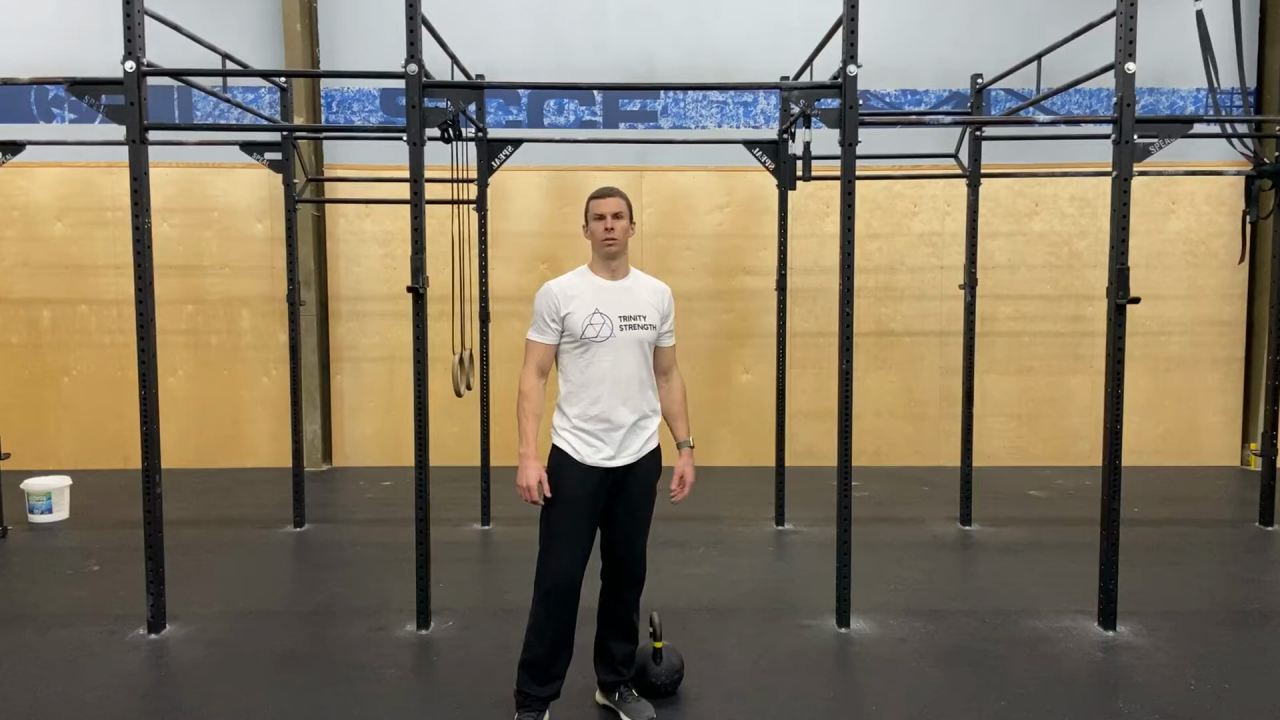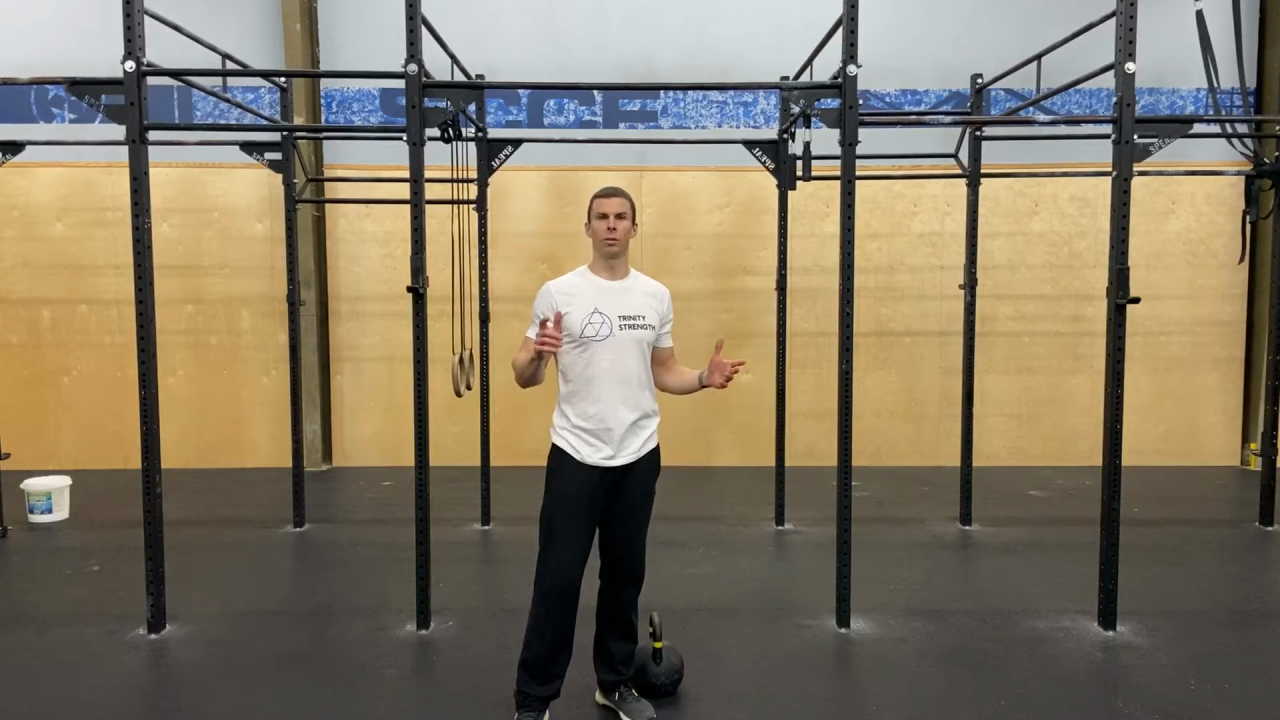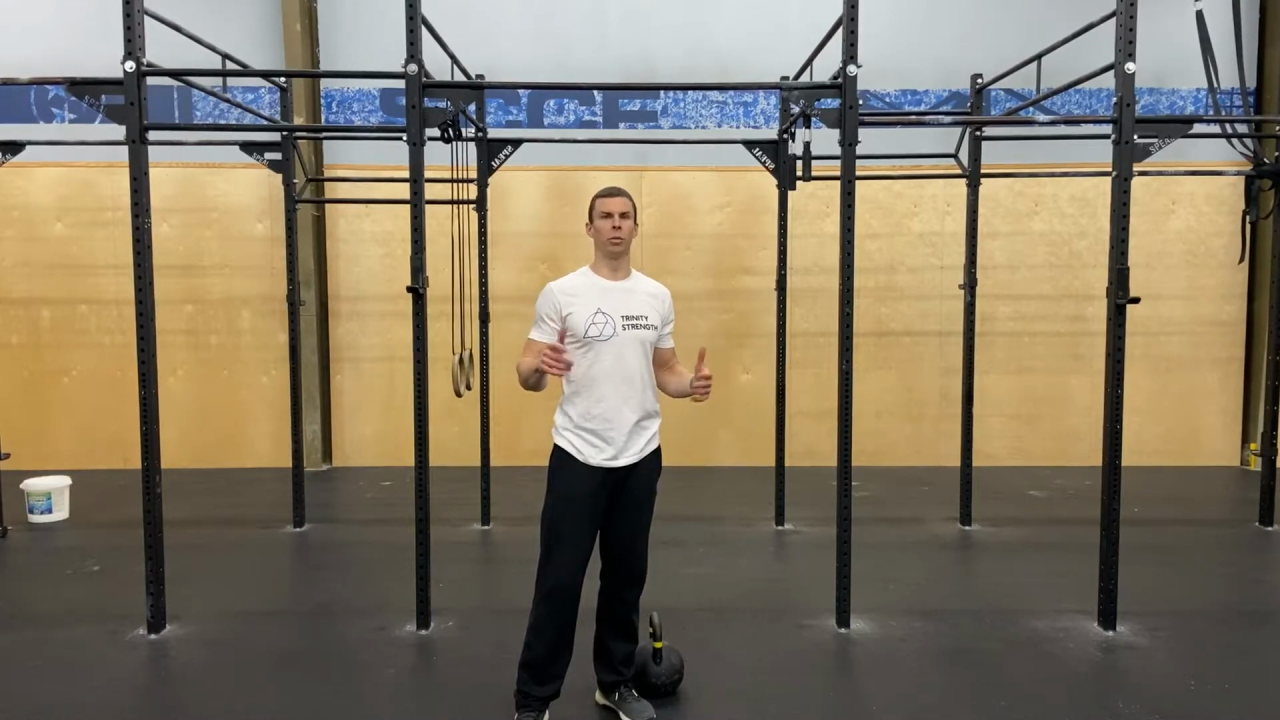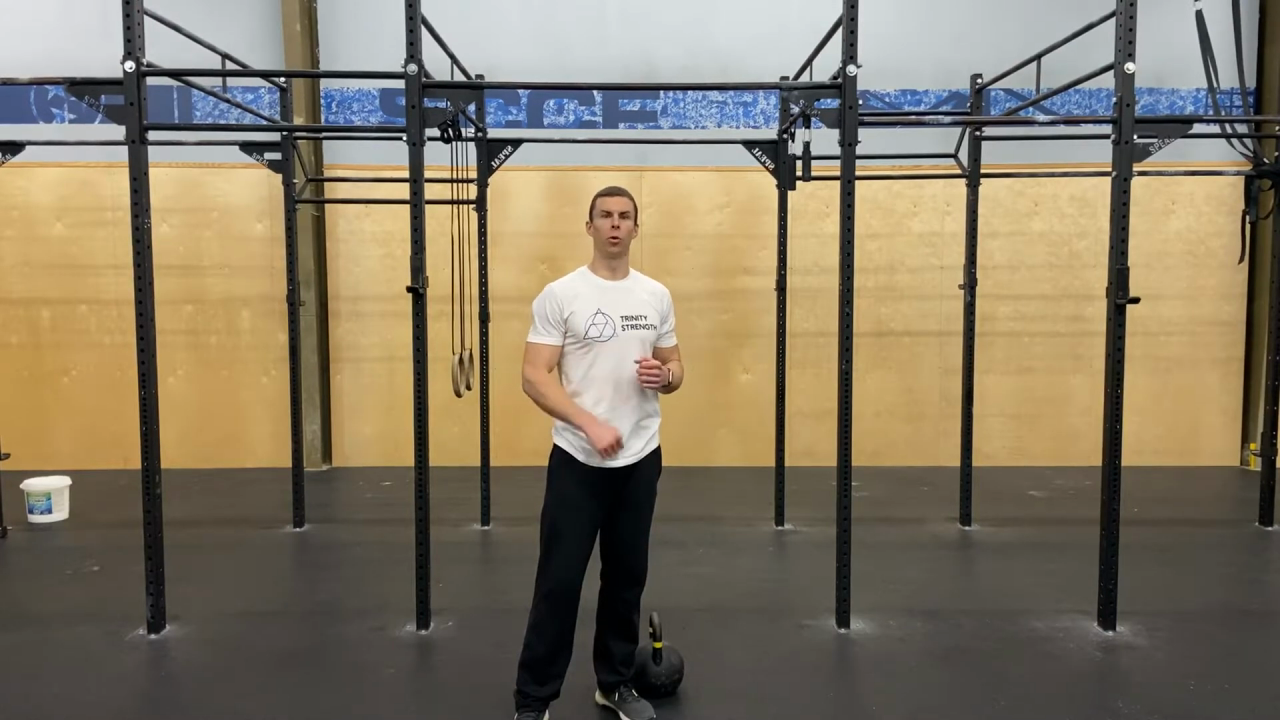
dt=1s
person 1, frame 1
left shoulder: (657, 294)
right shoulder: (558, 292)
left elbow: (667, 376)
right elbow: (533, 376)
left wrist: (685, 447)
right wrist: (527, 455)
left hip: (639, 458)
right hip: (576, 458)
left knee: (626, 576)
right knee: (559, 579)
person 1, frame 2
left shoulder: (656, 295)
right shoulder: (558, 292)
left elbow: (663, 372)
right elbow: (523, 375)
left wrist: (705, 377)
right wrist: (538, 354)
left hip: (638, 456)
right hip: (576, 456)
left knee: (624, 575)
right knee: (558, 578)
person 1, frame 3
left shoulder: (657, 295)
right shoulder: (560, 293)
left elbow: (663, 371)
right elbow: (526, 374)
left wrist: (690, 382)
right wrist: (541, 365)
left hip: (640, 457)
right hip: (578, 456)
left knee: (626, 576)
right knee: (559, 579)
person 1, frame 4
left shoulder: (656, 295)
right shoulder: (559, 294)
left elbow: (675, 368)
right elbow: (535, 376)
left wrist: (665, 375)
right wrist: (589, 424)
left hip: (639, 459)
right hip: (577, 459)
left knee: (627, 576)
right knee: (560, 581)
